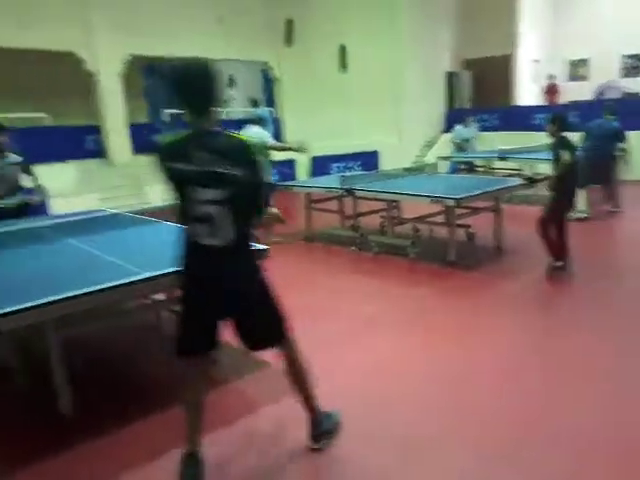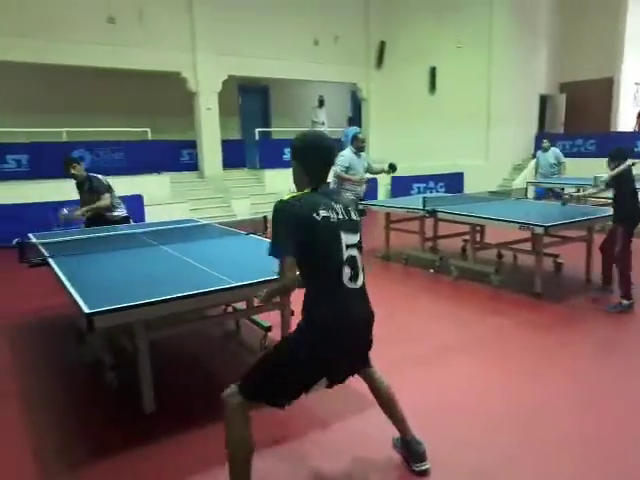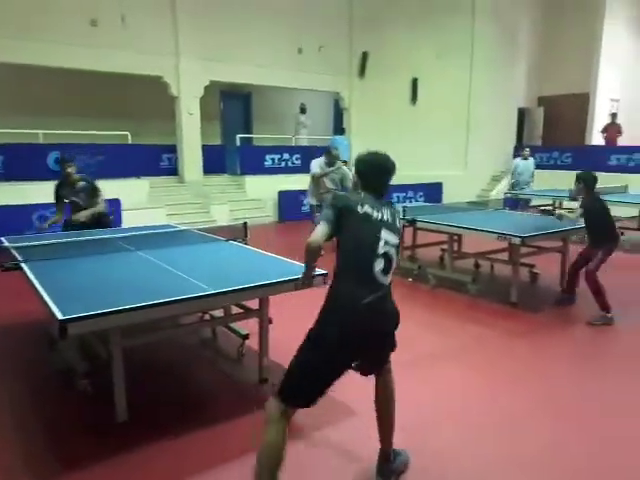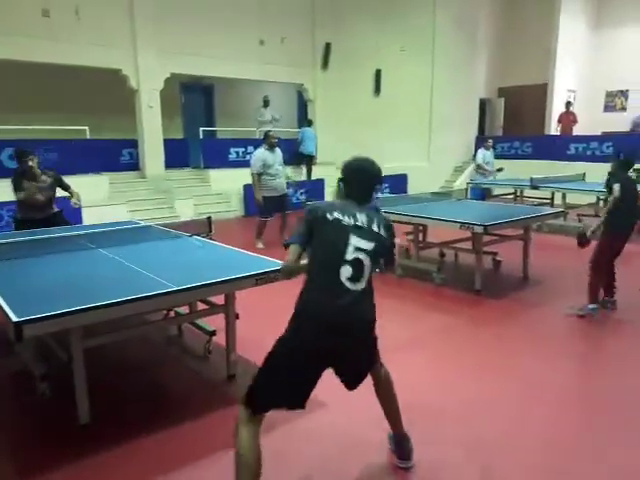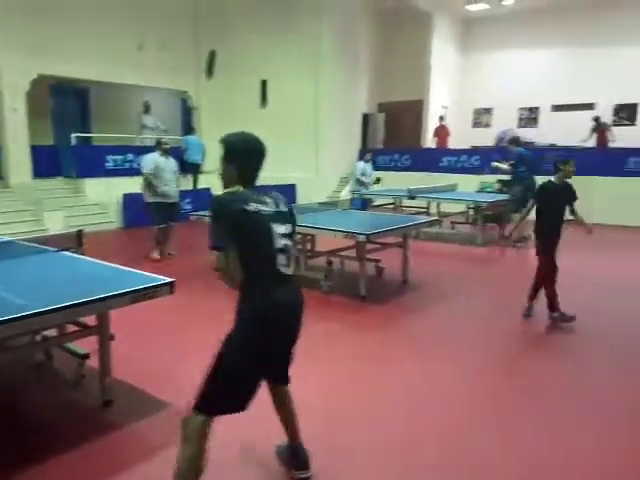
dt=0.7s
person 1, frame 1
left shoulder: (168, 152)
right shoulder: (242, 149)
right elbow: (255, 219)
right wrist: (257, 215)
left hip: (199, 276)
right hip: (240, 272)
left knee: (196, 367)
right knee: (286, 345)
right ankle: (319, 423)
person 1, frame 2
left shoulder: (290, 208)
right shoulder: (348, 206)
left elbow: (287, 279)
left wrist: (269, 294)
left hip: (322, 325)
right hip: (360, 318)
left knee: (235, 402)
right knee: (366, 370)
right ankle: (412, 447)
person 1, frame 3
left shoulder: (343, 201)
right shoulder: (394, 215)
left elbow: (313, 243)
left wrist: (309, 272)
left hip: (341, 316)
right hip: (382, 317)
left knee: (278, 411)
right knee: (383, 368)
person 1, frame 4
left shoulder: (319, 211)
right shoulder: (382, 225)
left elbow: (291, 267)
left hip: (312, 323)
right hip: (357, 322)
left knee: (247, 417)
right knee: (374, 365)
right ankle: (401, 443)
person 1, frame 5
left shoulder: (225, 202)
right shoulder: (279, 203)
left elbow: (234, 275)
left wrist: (225, 264)
left hip: (259, 314)
right hip: (290, 308)
left knee: (197, 421)
right knee: (274, 376)
person 2, frame 1
left shoulder: (559, 142)
right shoulder: (565, 141)
left elbow: (567, 160)
left wrist: (555, 176)
right wrist: (556, 177)
left hip: (562, 189)
right hip: (567, 188)
left knee: (544, 222)
right knee: (558, 223)
left ankle: (558, 260)
right ankle: (561, 258)
person 2, frame 2
left shoulder: (624, 172)
right shoulder: (620, 175)
right elbow: (601, 189)
right wrist: (581, 194)
left hip: (625, 221)
right hip: (622, 219)
left knee: (620, 256)
right knee: (605, 248)
left ankle: (626, 300)
right ankle: (607, 283)
person 2, frame 3
left shoulder: (591, 200)
right shoulder: (589, 198)
left elbow: (575, 217)
left wrist: (562, 213)
right wrist: (564, 214)
left hip: (607, 243)
right hip: (595, 242)
left knee: (590, 272)
right knee: (575, 267)
left ankle: (607, 313)
right ankle: (569, 294)
person 2, frame 4
left shoulder: (615, 175)
right shoulder: (631, 182)
left elbow: (615, 194)
left wrist: (602, 217)
right wrist: (597, 225)
left hip: (616, 225)
right hip: (627, 226)
left knee: (597, 262)
right knee: (607, 262)
left ankle: (593, 305)
right ankle: (609, 298)
person 2, frame 5
left shoulder: (568, 188)
right shoulder: (545, 187)
left elbow: (572, 211)
right elbow: (529, 209)
left wrist: (584, 224)
right wrist: (513, 228)
left hip: (555, 235)
right hip: (543, 235)
left knee: (544, 272)
right knee: (548, 271)
left ankle: (530, 303)
right ankle: (554, 311)
